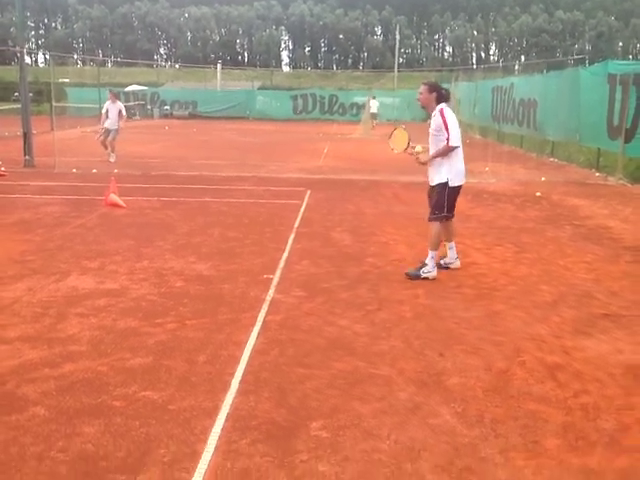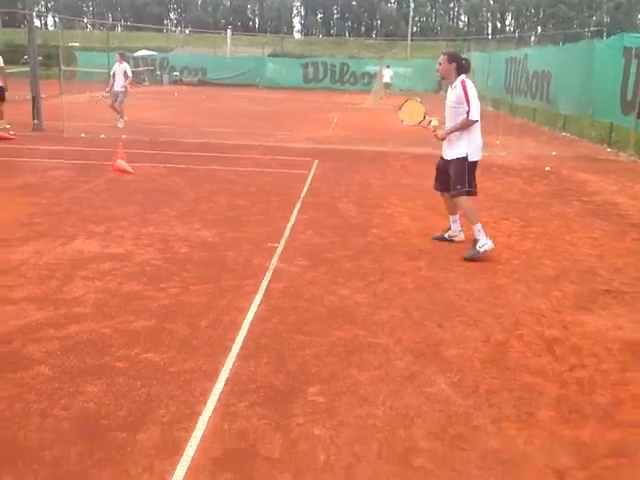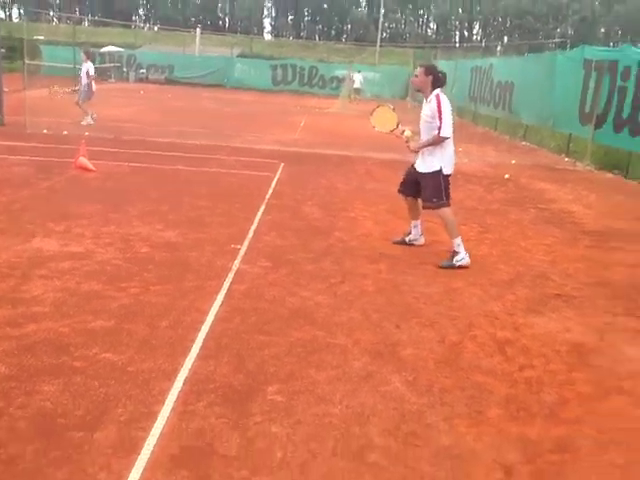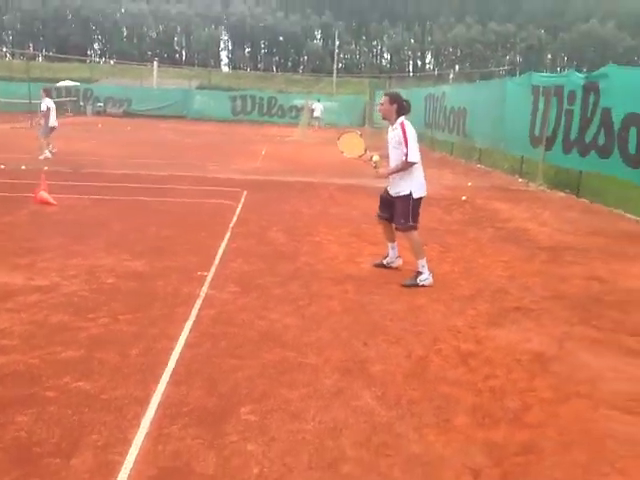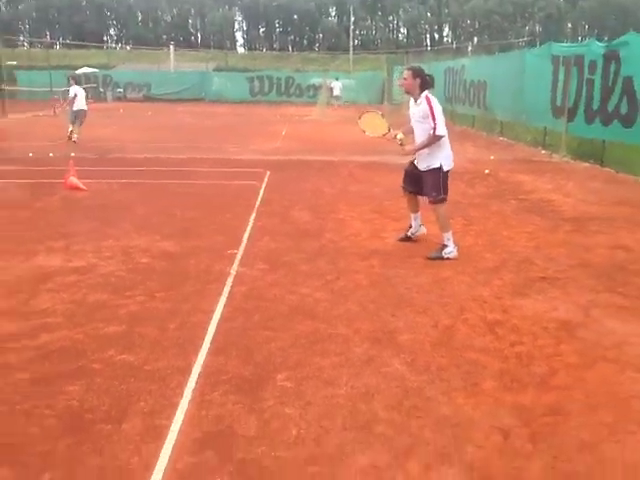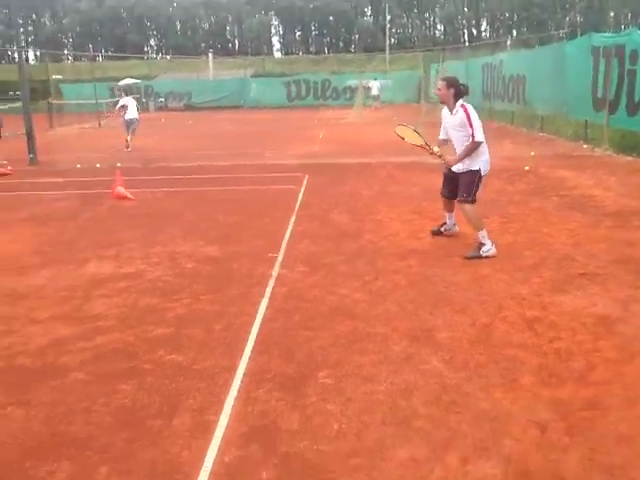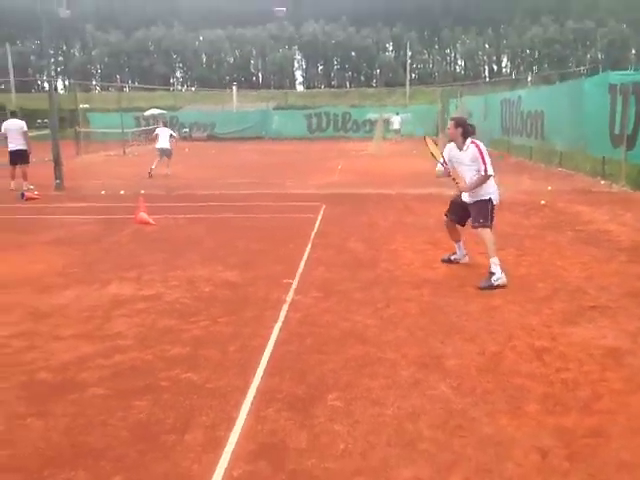
dt=0.2s
person 1, frame 1
left shoulder: (442, 113)
right shoulder: (438, 114)
left elbow: (453, 143)
left wrist: (429, 157)
right wrist: (425, 153)
left hip: (447, 176)
right hip: (441, 175)
left knee: (436, 218)
right knee: (444, 217)
left ankle: (429, 266)
right ankle: (451, 257)
person 1, frame 2
left shoulder: (464, 85)
right shoulder: (452, 87)
left elbow: (473, 117)
left wrist: (447, 131)
right wrist: (442, 128)
left hip: (464, 151)
right hip: (452, 149)
left knee: (460, 194)
right knee: (444, 190)
left ankle: (482, 240)
right ankle: (455, 230)
person 1, frame 3
left shoulder: (439, 100)
right shoulder: (428, 100)
left elbow: (444, 134)
left wrist: (419, 145)
right wrist: (412, 135)
left hip: (437, 164)
right hip: (424, 161)
left knee: (440, 206)
right knee: (409, 194)
left ankle: (460, 254)
right ankle: (415, 235)
person 1, frame 4
left shoulder: (405, 128)
right shoulder: (392, 127)
left elbow: (411, 160)
left wrist: (388, 171)
right wrist: (379, 156)
left hip: (409, 188)
right hip: (396, 186)
left knee: (408, 228)
right knee: (384, 218)
left ankle: (424, 274)
right ankle: (393, 257)
person 1, frame 5
left shoulder: (430, 102)
right shoulder: (413, 102)
left elbow: (439, 133)
left wrist: (414, 148)
right wrist: (400, 133)
left hip: (436, 161)
right hip: (421, 159)
left knee: (436, 202)
right knee: (409, 190)
left ankle: (449, 247)
right ankle: (416, 228)
person 1, frame 6
left shoulder: (466, 111)
right shoulder: (445, 112)
left elbow: (477, 140)
right elbow: (445, 137)
left wrist: (456, 159)
right wrist: (436, 148)
left hip: (474, 164)
right hip: (459, 163)
left knee: (465, 203)
right knee: (446, 195)
left ankle: (487, 245)
right ankle: (450, 225)
person 1, frame 7
left shoulder: (476, 147)
right shoulder: (450, 148)
left elbow: (487, 174)
right elbow: (440, 171)
left wrist: (469, 187)
right wrist: (445, 172)
left hip: (484, 195)
right hip: (466, 195)
left knee: (482, 229)
right knee: (449, 221)
left ankle: (497, 274)
right ankle: (460, 254)
